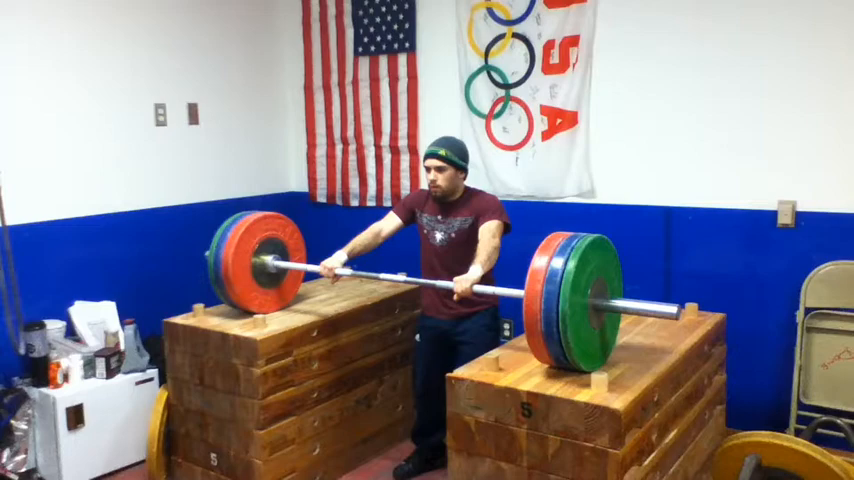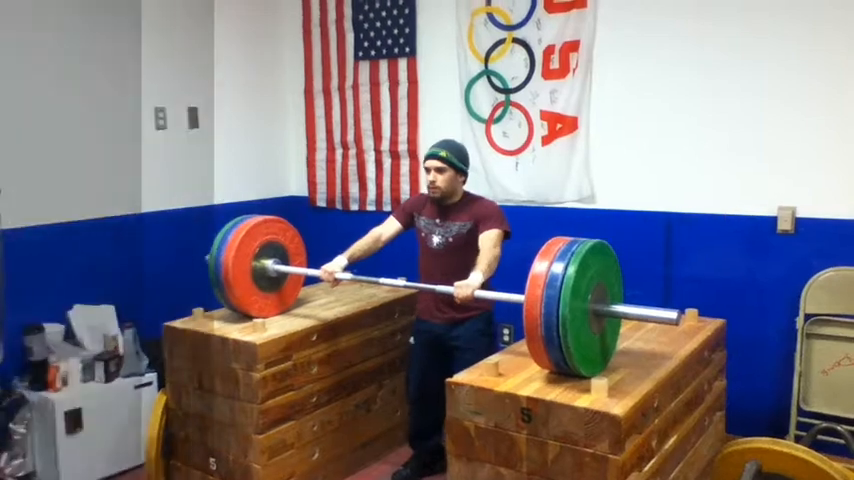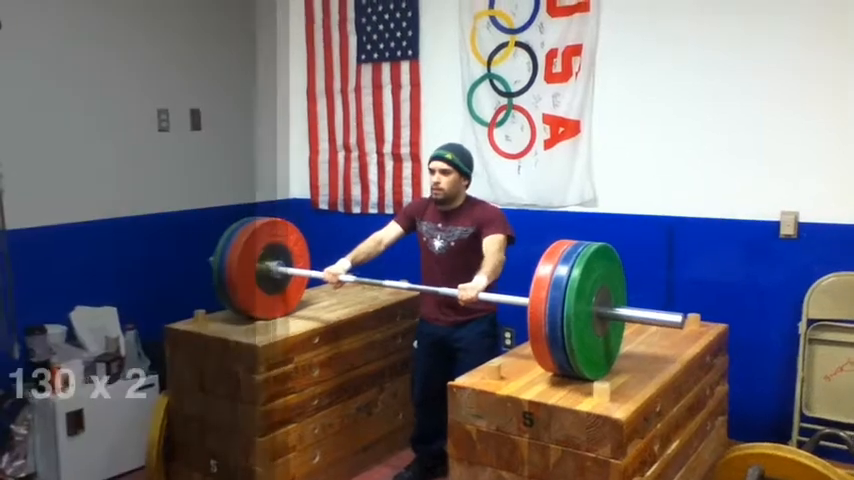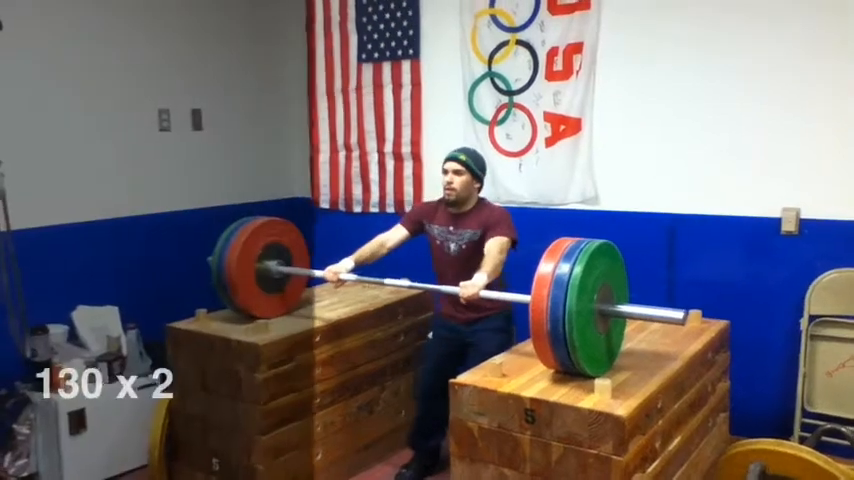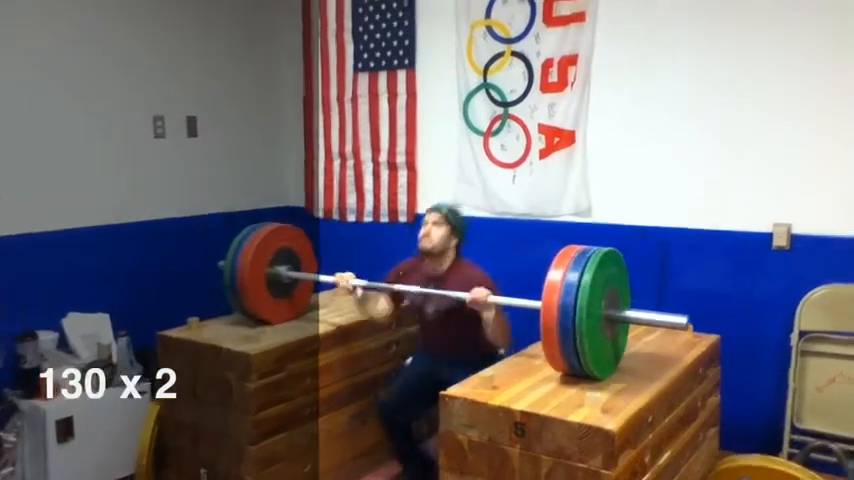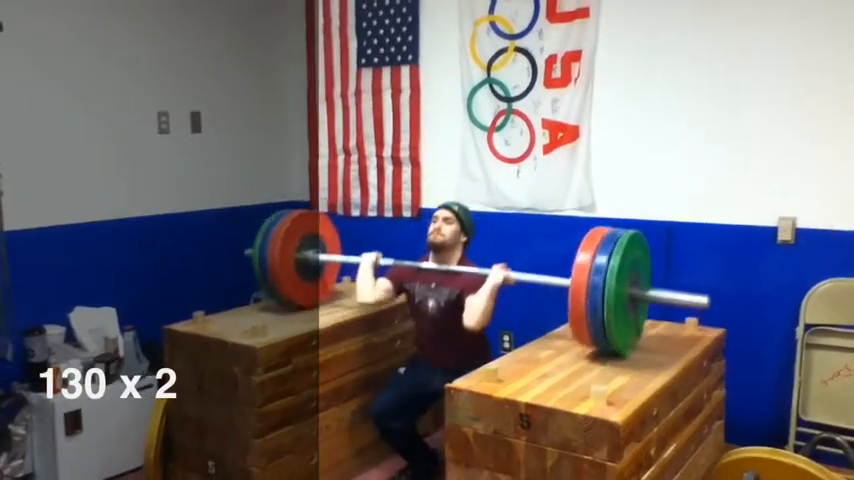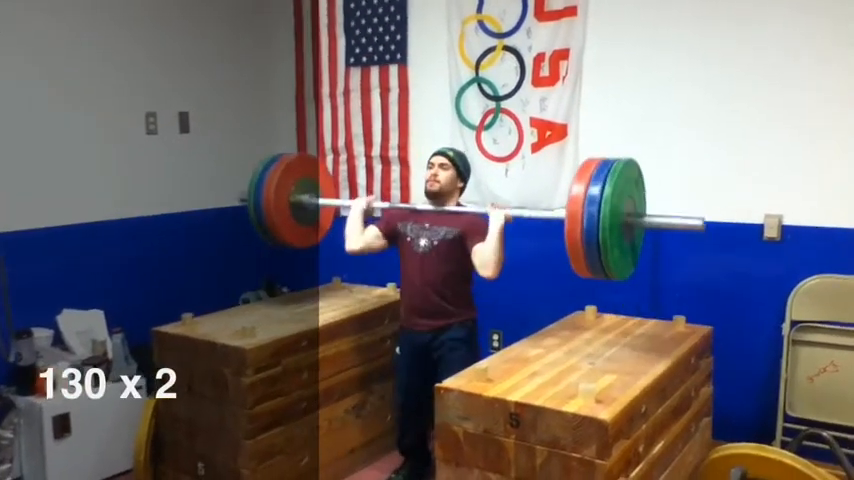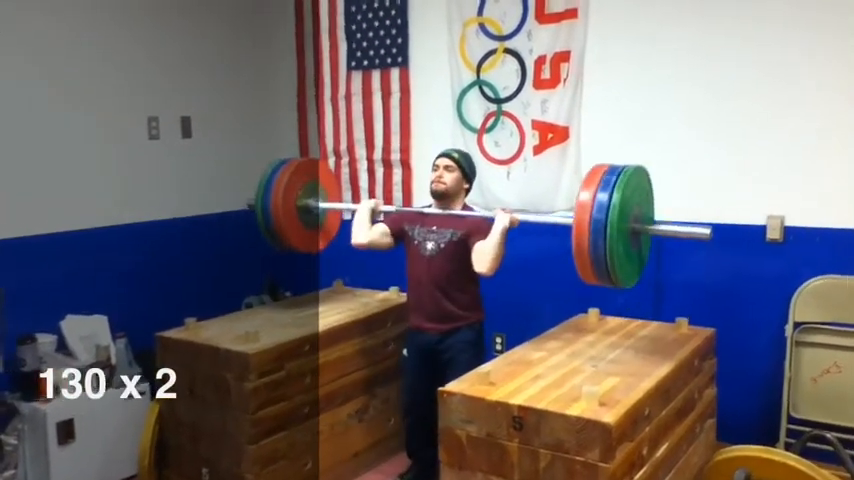
dt=0.4s
person 1, frame 1
left shoulder: (485, 204)
right shoulder: (418, 201)
left elbow: (490, 240)
right elbow: (380, 229)
left wrist: (474, 274)
right wrist: (342, 255)
left hip: (476, 318)
right hip: (432, 315)
right knee: (427, 388)
right ankle: (429, 450)
person 1, frame 2
left shoulder: (484, 210)
right shoulder: (417, 205)
left elbow: (490, 248)
right elbow: (381, 234)
left wrist: (475, 280)
right wrist: (342, 260)
left hip: (471, 323)
right hip: (428, 319)
right knee: (421, 391)
person 1, frame 3
left shoulder: (486, 215)
right shoulder: (419, 209)
left elbow: (495, 253)
right elbow: (381, 238)
left wrist: (479, 283)
right wrist: (345, 264)
left hip: (474, 325)
right hip: (431, 322)
right knee: (426, 395)
person 1, frame 4
left shoulder: (495, 216)
right shoulder: (429, 212)
left elbow: (496, 253)
right elbow: (387, 240)
left wrist: (480, 280)
right wrist: (349, 263)
left hip: (490, 323)
right hip: (448, 319)
right knee: (429, 387)
person 1, frame 5
left shoulder: (472, 280)
right shoulder: (404, 273)
left elbow: (502, 341)
right elbow: (378, 313)
left wrist: (487, 309)
right wrist: (356, 291)
left hip: (469, 364)
right hip: (430, 356)
right knee: (391, 407)
person 1, frame 6
left shoulder: (472, 278)
right shoulder: (409, 272)
left elbow: (473, 323)
right elbow: (366, 297)
left wrist: (494, 283)
right wrist: (367, 264)
left hip: (467, 369)
right hip: (425, 364)
right knee: (383, 413)
person 1, frame 7
left shoulder: (470, 222)
right shoulder: (401, 217)
left elbow: (488, 269)
right elbow: (354, 245)
left wrist: (496, 224)
right wrist: (359, 208)
left hip: (454, 332)
right hip: (412, 330)
right knee: (410, 404)
person 1, frame 8
left shoulder: (476, 224)
right shoulder: (409, 219)
left elbow: (484, 266)
right elbow: (361, 240)
left wrist: (501, 226)
right wrist: (366, 209)
left hip: (461, 334)
right hip: (419, 332)
right knee: (417, 406)
